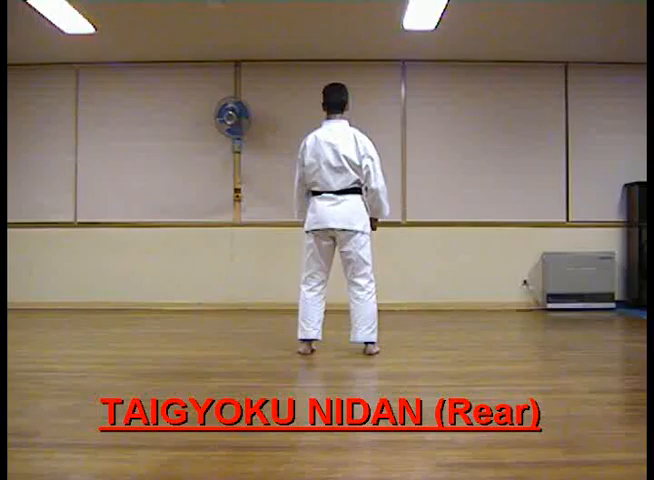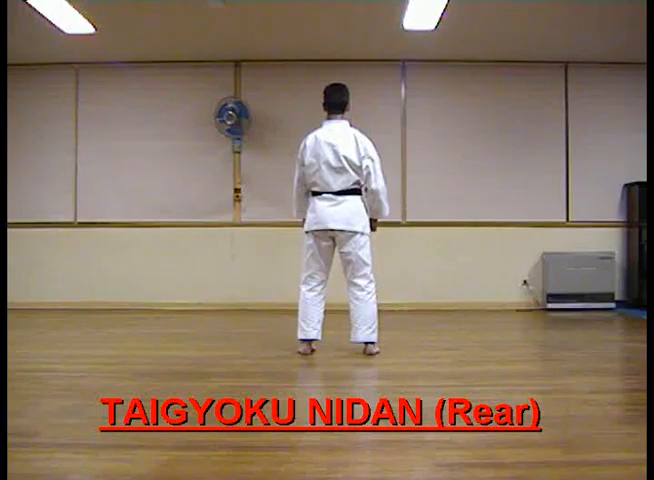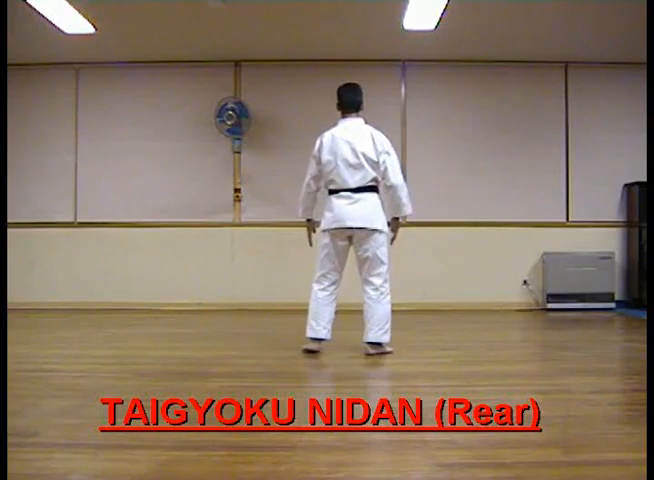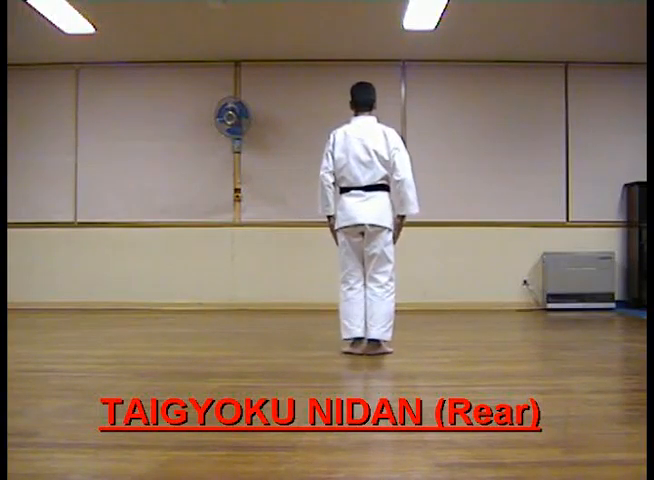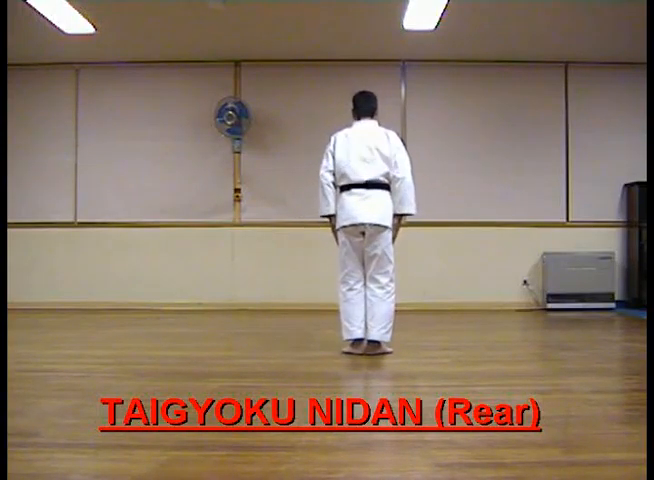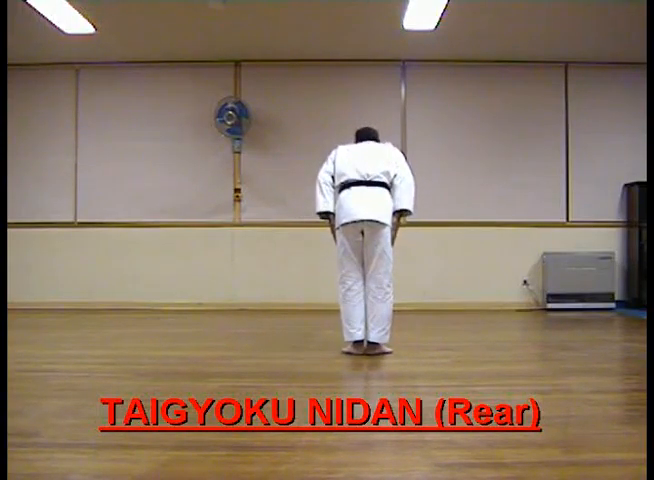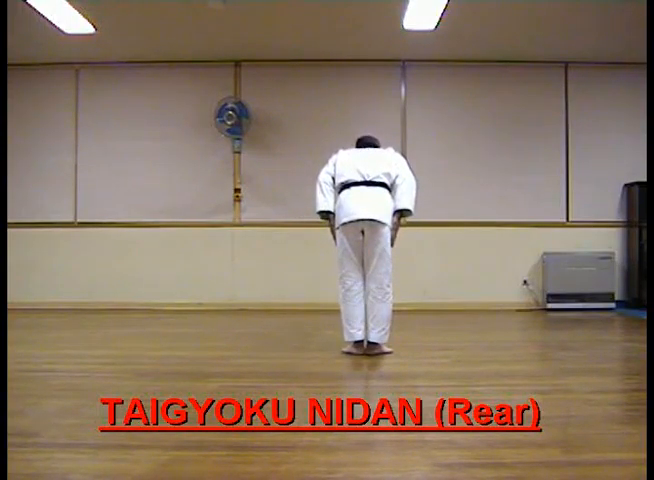
dt=0.4s
person 1, frame 1
left shoulder: (310, 141)
right shoulder: (359, 139)
left elbow: (300, 184)
right elbow: (375, 182)
left wrist: (303, 216)
right wrist: (375, 214)
left hip: (319, 213)
right hip: (352, 212)
left knee: (313, 280)
right knee: (361, 280)
left ankle: (307, 340)
right ankle: (368, 341)
person 1, frame 2
left shoulder: (310, 141)
right shoulder: (359, 140)
left elbow: (300, 184)
right elbow: (375, 183)
left wrist: (303, 215)
right wrist: (375, 214)
left hip: (319, 213)
right hip: (351, 213)
left knee: (312, 280)
right knee: (361, 280)
left ankle: (307, 340)
right ankle: (368, 341)
person 1, frame 3
left shoulder: (325, 139)
right shoulder: (376, 137)
left elbow: (312, 182)
right elbow: (393, 180)
left wrist: (308, 217)
right wrist: (396, 215)
left hip: (336, 212)
right hip: (369, 211)
left knee: (325, 279)
right knee: (375, 280)
left ankle: (315, 338)
right ankle: (375, 341)
person 1, frame 4
left shoulder: (337, 136)
right shoulder: (388, 135)
left elbow: (326, 178)
right elbow: (402, 177)
left wrist: (330, 215)
right wrist: (401, 215)
left hip: (348, 210)
right hip: (379, 209)
left knee: (351, 279)
right knee: (380, 278)
left ankle: (356, 339)
right ankle: (375, 340)
person 1, frame 5
left shoulder: (338, 139)
right shoulder: (389, 137)
left elbow: (326, 178)
right elbow: (402, 178)
left wrist: (331, 215)
right wrist: (399, 214)
left hip: (348, 210)
right hip: (380, 208)
left knee: (350, 279)
right knee: (381, 279)
left ankle: (355, 340)
right ankle: (376, 341)
person 1, frame 6
left shoulder: (341, 152)
right shoulder: (389, 150)
left elbow: (324, 180)
right elbow: (404, 179)
left wrist: (330, 216)
right wrist: (398, 214)
left hip: (347, 206)
right hip: (379, 205)
left knee: (350, 278)
right knee: (380, 279)
left ankle: (356, 341)
right ankle: (376, 341)
person 1, frame 7
left shoulder: (342, 156)
right shoulder: (390, 155)
left elbow: (324, 180)
right elbow: (406, 180)
left wrist: (329, 217)
right wrist: (398, 215)
left hip: (347, 207)
right hip: (379, 206)
left knee: (350, 279)
right knee: (379, 280)
left ankle: (356, 341)
right ankle: (375, 341)
